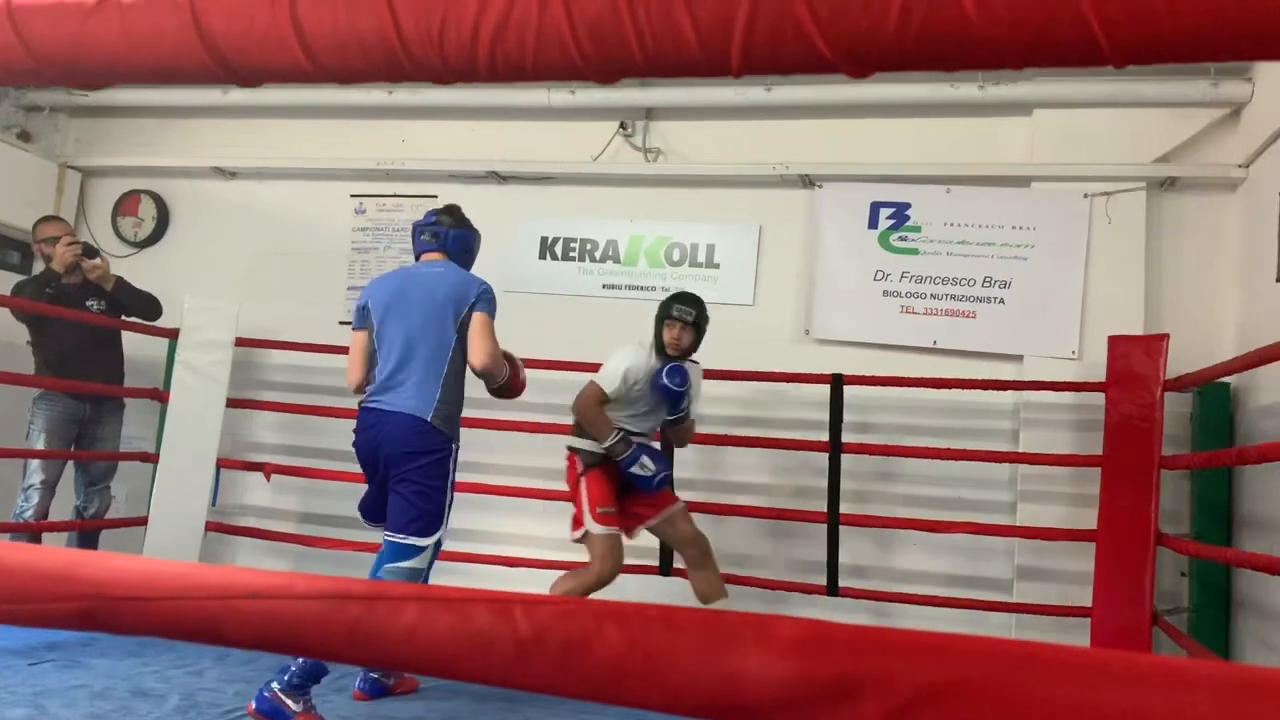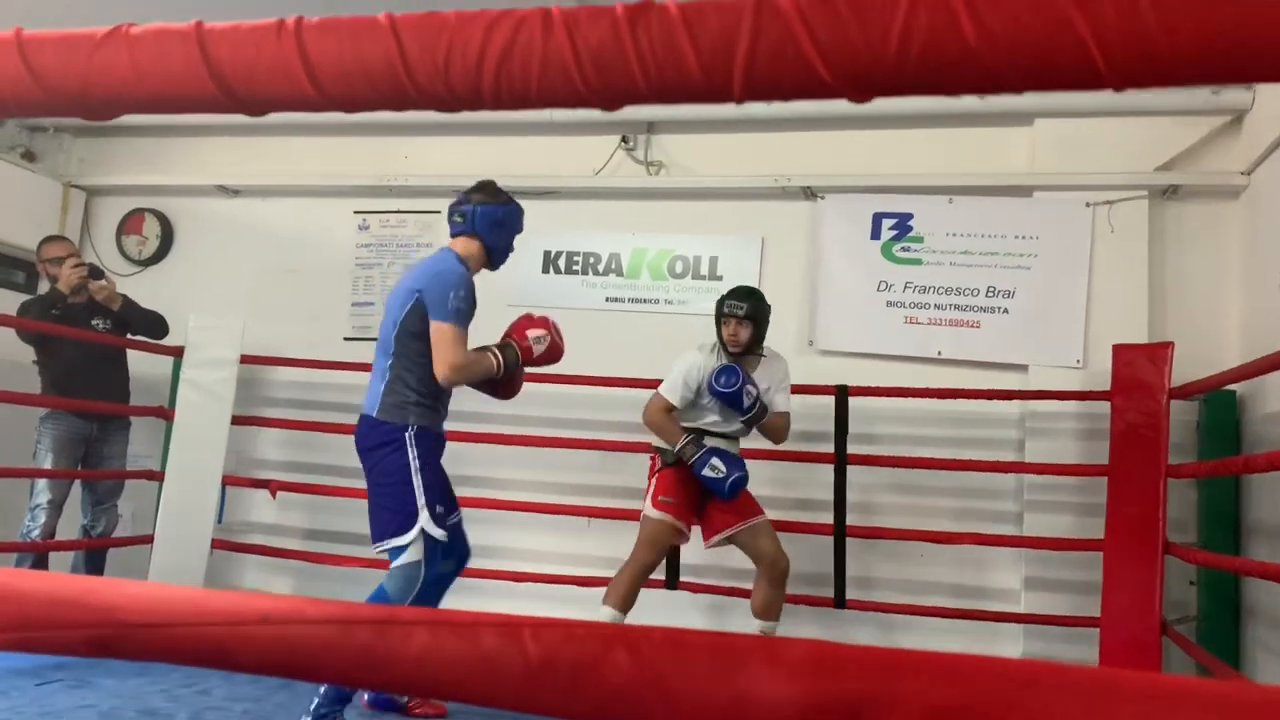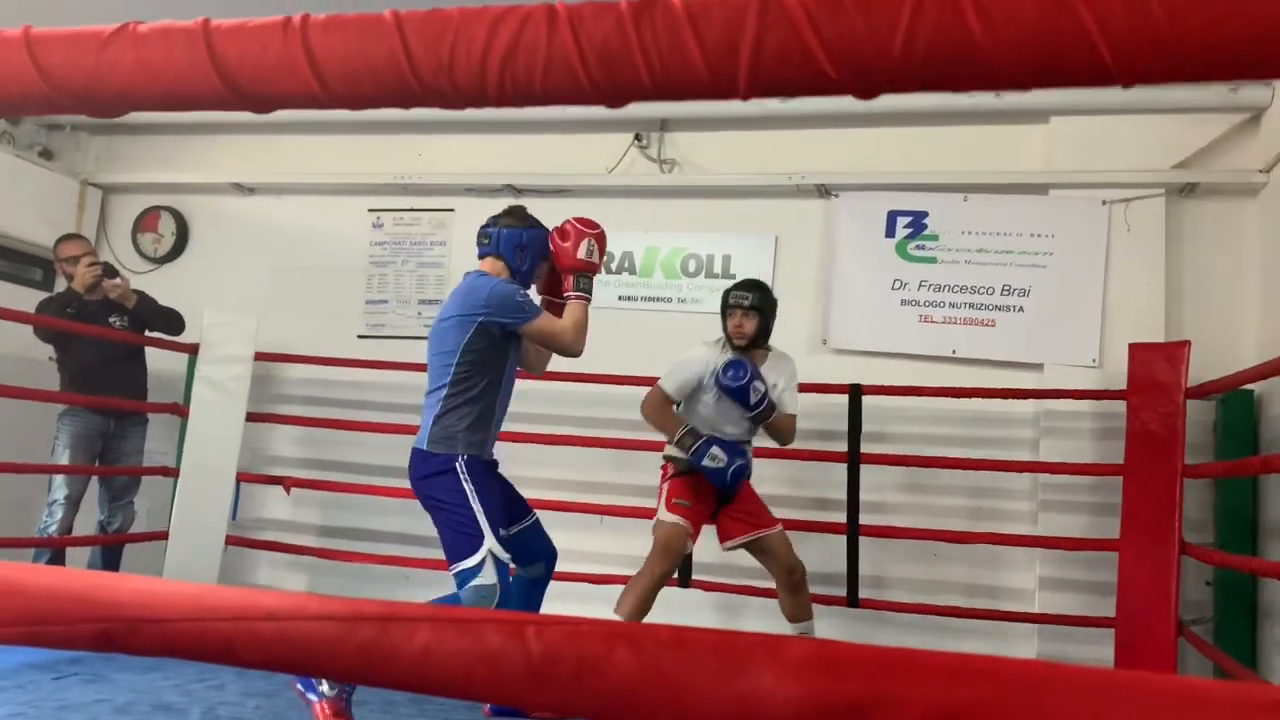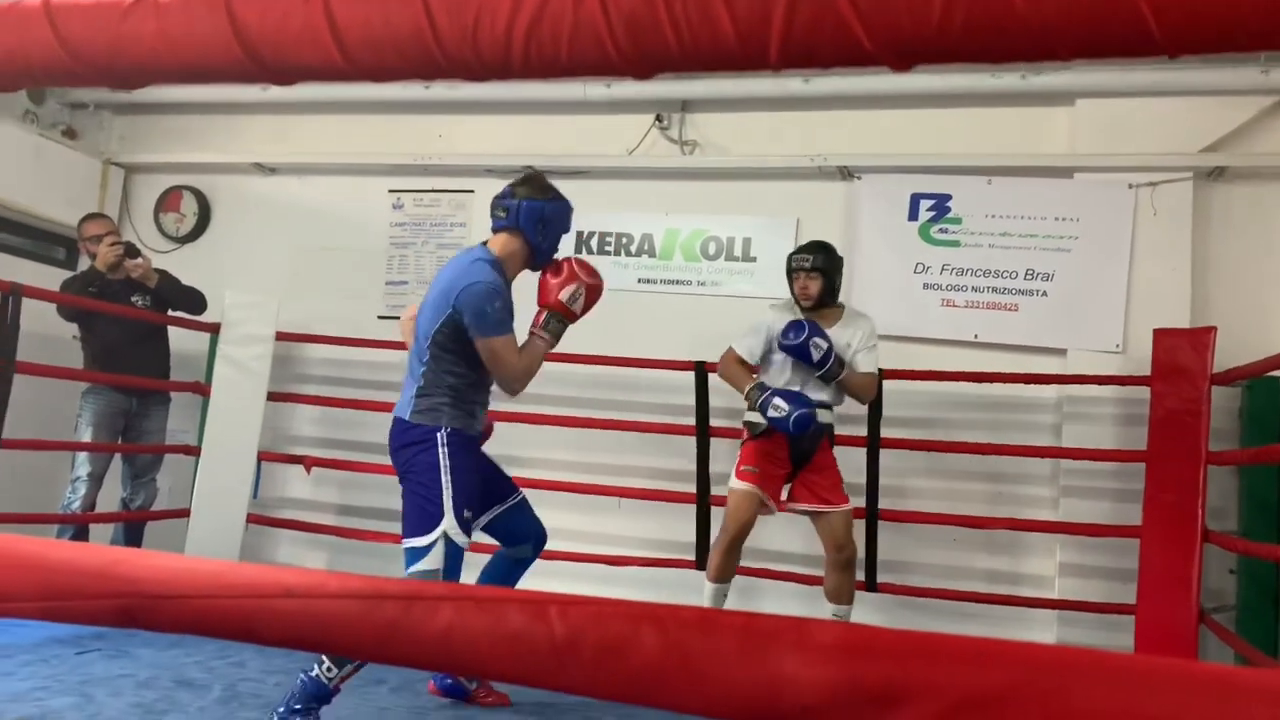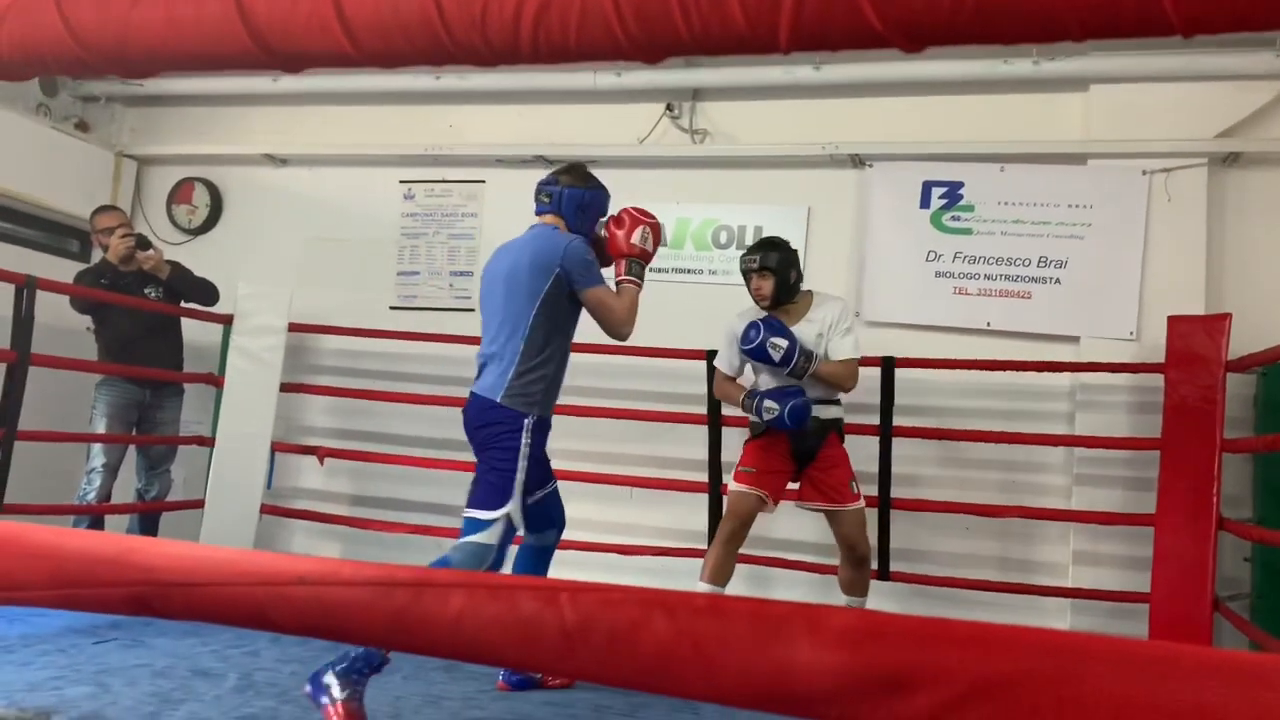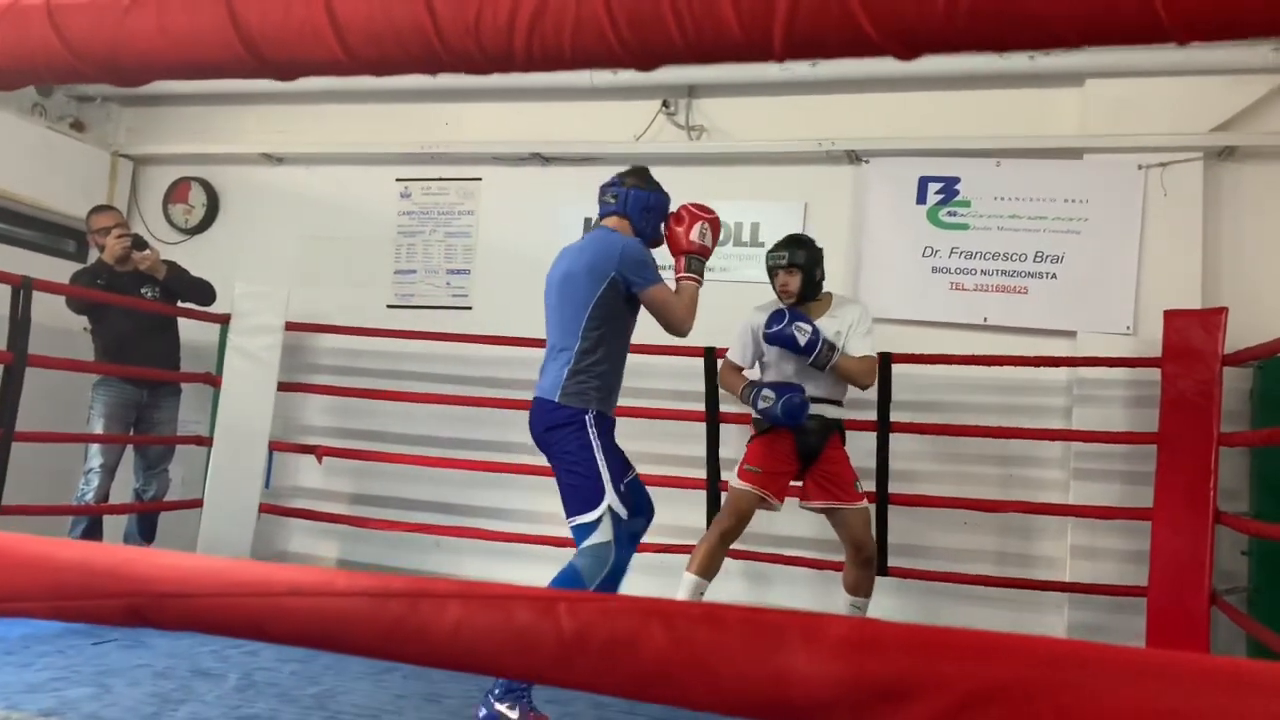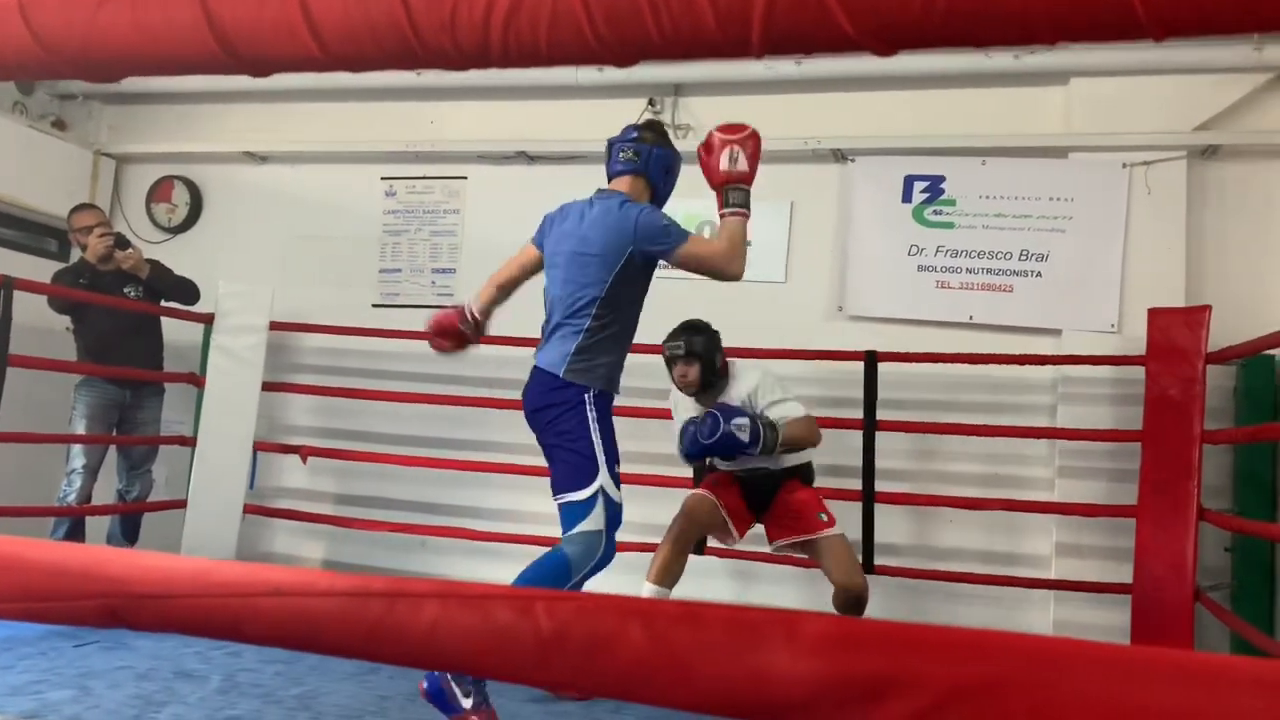
dt=0.4s
person 1, frame 1
left shoulder: (377, 288)
right shoulder: (474, 289)
left elbow: (357, 378)
right elbow: (483, 362)
right wrist: (507, 373)
left hip: (373, 427)
right hip: (425, 434)
left knee: (401, 544)
right knee: (404, 571)
left ankle: (376, 669)
person 1, frame 2
left shoulder: (434, 270)
right shoulder: (452, 277)
right elbow: (450, 370)
left wrist: (487, 363)
right wrist: (509, 356)
left hip: (404, 433)
right hip: (398, 434)
left knee: (451, 554)
right knee: (414, 574)
person 1, frame 3
left shoulder: (482, 296)
right shoulder: (492, 293)
left elbow: (530, 362)
right elbow: (572, 342)
left wrist: (552, 294)
right wrist: (580, 279)
left hip: (468, 461)
right hip: (450, 462)
left knee: (538, 557)
right knee: (484, 597)
person 1, frame 4
left shoulder: (475, 265)
right shoulder: (483, 283)
left elbow: (410, 327)
right elbow: (512, 377)
right wrist: (554, 317)
left hip: (452, 437)
right hip: (434, 440)
left knee: (525, 539)
right knee: (430, 582)
left ankle: (457, 668)
person 1, frame 5
left shoulder: (509, 253)
right shoulder: (569, 247)
right elbow: (620, 326)
right wrist: (632, 265)
left hip: (493, 406)
right hip: (513, 414)
left knee: (546, 525)
right knee: (479, 553)
left ankle: (522, 660)
right ankle: (343, 675)
person 1, frame 6
left shoulder: (573, 253)
right shoulder: (626, 250)
right elbow: (679, 320)
right wrist: (692, 261)
left hip: (564, 411)
right hip: (575, 415)
left knee: (635, 511)
right knee: (602, 548)
person 1, frame 7
left shoulder: (566, 216)
right shoulder: (642, 221)
left elbow: (505, 276)
right elbow: (728, 265)
left wrist: (473, 316)
right wrist: (735, 194)
left hip: (548, 388)
right hip: (577, 396)
left knee: (589, 529)
right knee: (589, 543)
right ankle: (465, 666)
person 2, frame 1
left shoulder: (689, 374)
right shoulder: (635, 357)
left elbow: (681, 438)
right elbow: (584, 403)
left wrist: (678, 411)
right wrist: (624, 450)
left hip: (636, 465)
right hip: (597, 459)
left knee: (695, 544)
right knee: (605, 566)
person 2, frame 2
left shoulder: (775, 366)
right shoulder: (699, 359)
left elbow: (780, 433)
right elbow: (653, 413)
left wrist: (751, 406)
right wrist: (696, 454)
left hip: (723, 469)
right hip: (678, 461)
left knee: (775, 563)
right knee: (647, 555)
person 2, frame 3
left shoulder: (781, 366)
right shoulder: (705, 357)
left elbow: (785, 437)
right elbow: (651, 405)
left wrist: (761, 404)
right wrist: (694, 445)
left hip: (734, 475)
right hip: (688, 469)
left knee: (791, 571)
right knee: (663, 561)
person 2, frame 4
left shoulder: (859, 327)
right shoulder: (777, 317)
left elbow: (867, 393)
right elbow: (728, 363)
left wrist: (828, 362)
right wrist: (762, 395)
left hip: (815, 440)
right hip: (768, 432)
left knee: (842, 548)
right knee: (734, 529)
person 2, frame 5
left shoulder: (833, 310)
right shoulder: (747, 325)
left elbow: (847, 379)
right elbow: (721, 383)
left wrist: (796, 358)
right wrist: (754, 402)
left hip: (823, 433)
right hip: (771, 432)
left knee: (856, 546)
right knee: (733, 524)
person 2, frame 6
left shoulder: (852, 314)
right shoulder: (765, 319)
left elbow: (867, 377)
right elbow: (728, 374)
left wrist: (818, 347)
right wrist: (758, 395)
left hip: (826, 435)
right hip: (775, 429)
left knee: (862, 546)
right knee: (731, 518)
person 2, frame 7
left shoulder: (752, 382)
right shoulder: (682, 398)
left elbow: (811, 435)
right elbow: (686, 443)
left wrist: (759, 433)
right wrist: (695, 445)
left hip: (787, 480)
right hip: (733, 479)
left knee: (853, 585)
right knee: (685, 524)
person 3, frame 1
left shoulder: (107, 284)
right shoulder: (31, 288)
left elbow: (152, 310)
right elbow: (22, 312)
left wrist: (111, 283)
right wrist: (56, 269)
left hip: (106, 405)
right hip: (55, 400)
left knee: (95, 500)
right knee: (36, 493)
person 3, frame 2
left shoulder: (112, 303)
right shoulder: (37, 308)
left elbow: (159, 328)
right elbow: (27, 333)
left wrist: (118, 303)
right wrist: (61, 291)
left hip: (111, 423)
right hip: (62, 420)
left knee: (102, 519)
right knee: (43, 512)
person 3, frame 3
left shoulder: (131, 299)
right shoulder: (56, 306)
left elbow: (175, 324)
right elbow: (44, 332)
left wrist: (131, 301)
right wrist: (76, 290)
left hip: (129, 420)
right hip: (80, 416)
left knee: (118, 514)
right knee: (61, 507)
person 3, frame 4
left shoulder: (154, 278)
right shoulder: (80, 285)
left elbow: (198, 304)
right elbow: (67, 311)
left wrist: (154, 280)
right wrist: (99, 269)
left hip: (152, 398)
right hip: (104, 394)
left knee: (141, 492)
right knee: (84, 483)
person 3, frame 5
left shoulder: (167, 270)
right shoulder: (93, 277)
left elbow: (210, 296)
right elbow: (80, 304)
left wrist: (164, 273)
right wrist: (110, 261)
left hip: (165, 390)
right hip: (117, 386)
left knee: (156, 482)
right knee: (99, 474)
person 3, frame 6
left shoulder: (163, 270)
right shoulder: (89, 277)
left elbow: (207, 295)
right elbow: (76, 304)
left wrist: (161, 272)
right wrist: (106, 262)
left hip: (163, 391)
right hip: (114, 387)
left knee: (154, 481)
right knee: (97, 474)
person 3, frame 7
left shoulder: (146, 268)
right shoulder: (71, 277)
left elbow: (190, 294)
right elbow: (58, 303)
left wrist: (144, 272)
right wrist: (89, 260)
left hip: (146, 390)
right hip: (97, 387)
left knee: (137, 482)
right knee: (80, 474)
left ankle: (120, 553)
